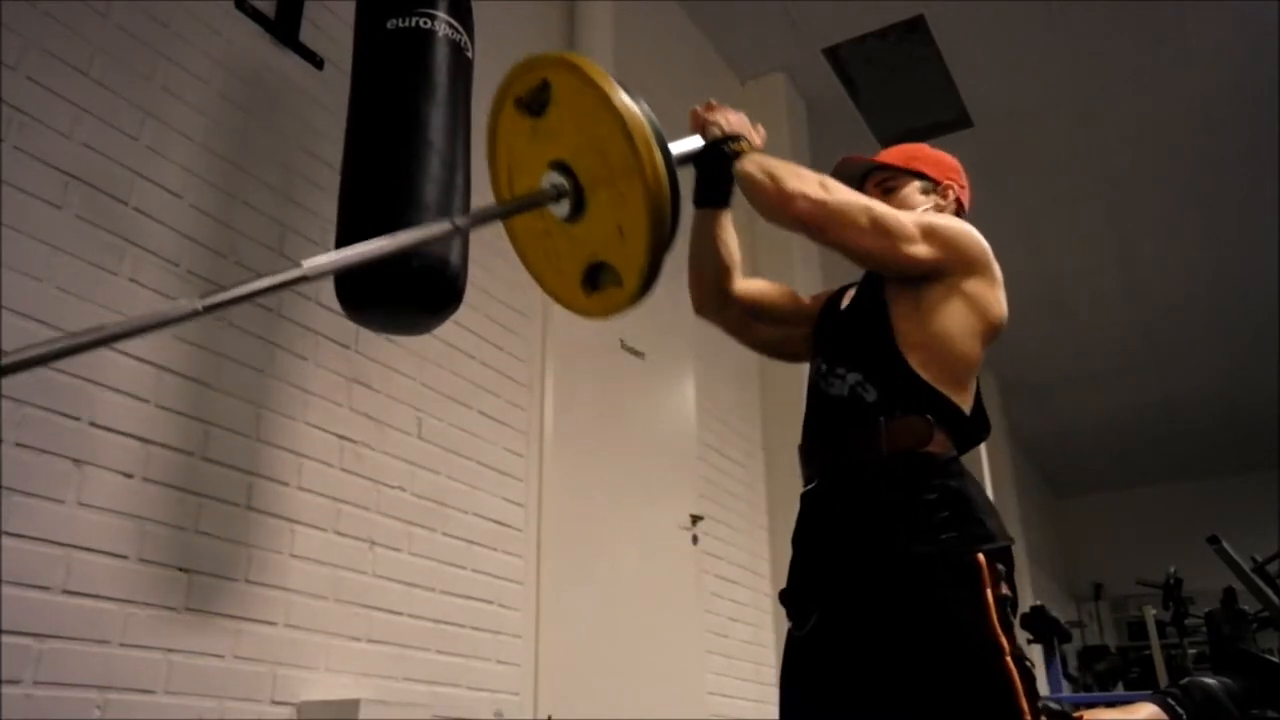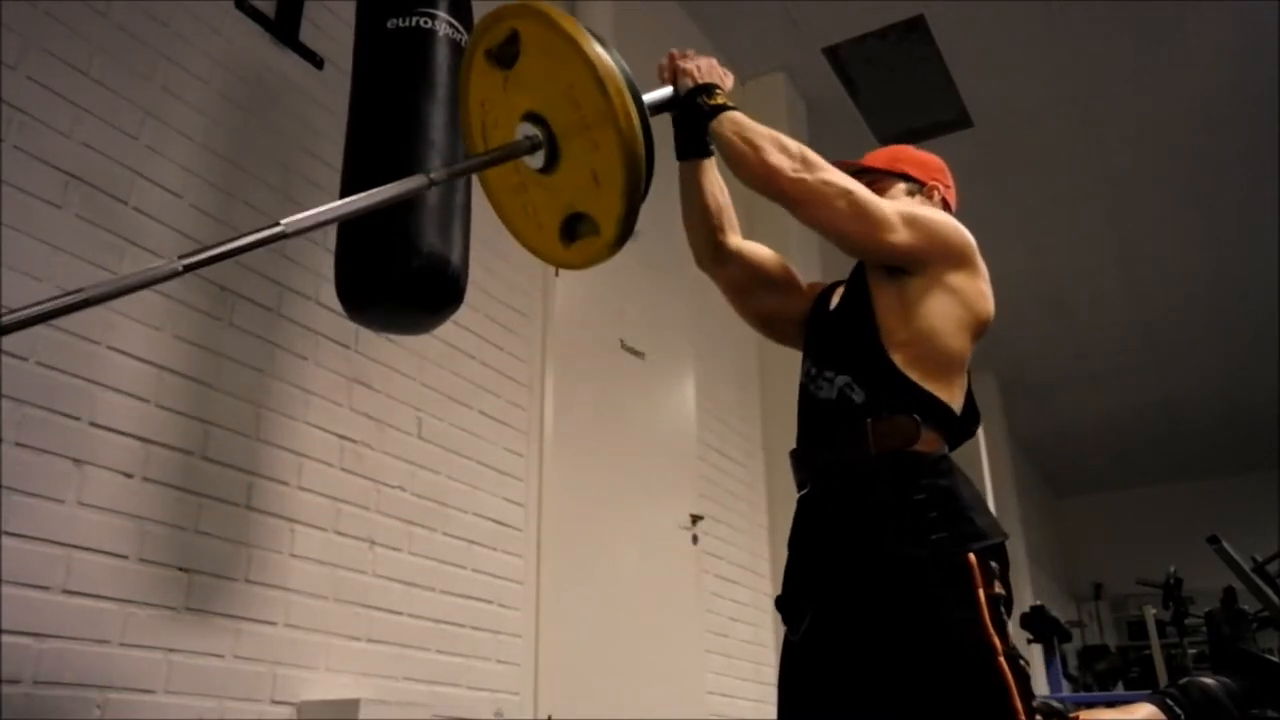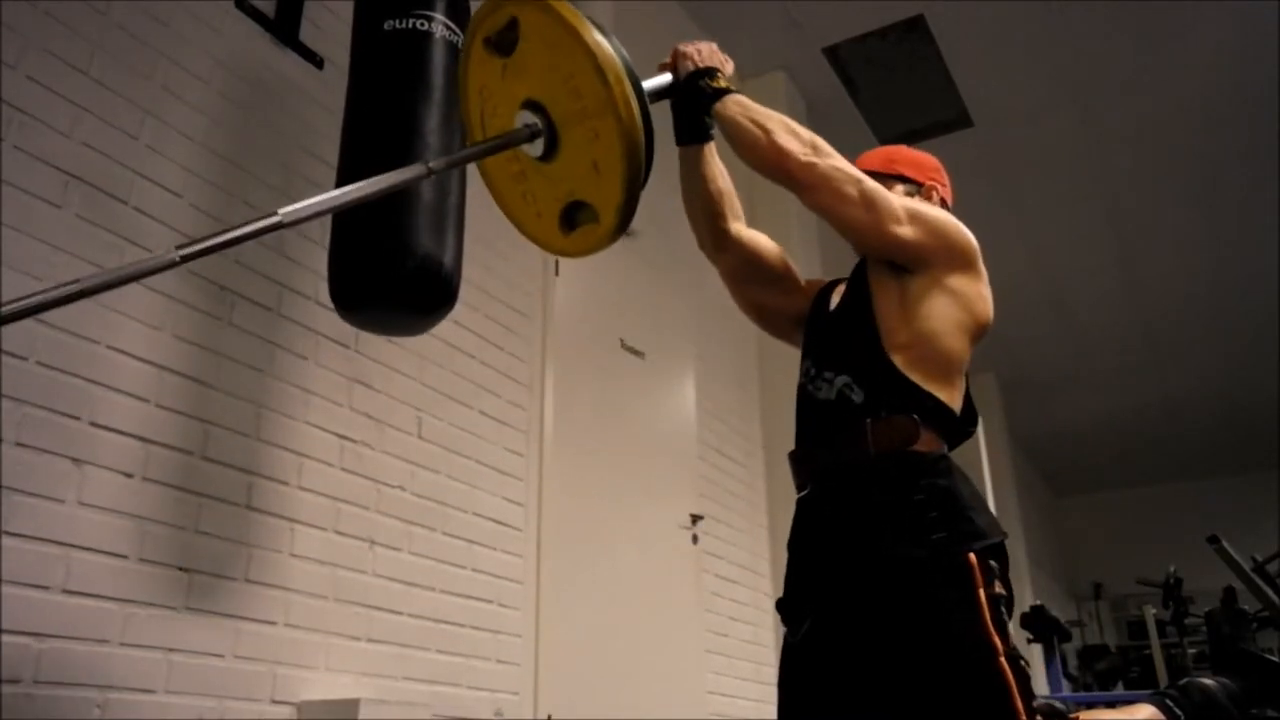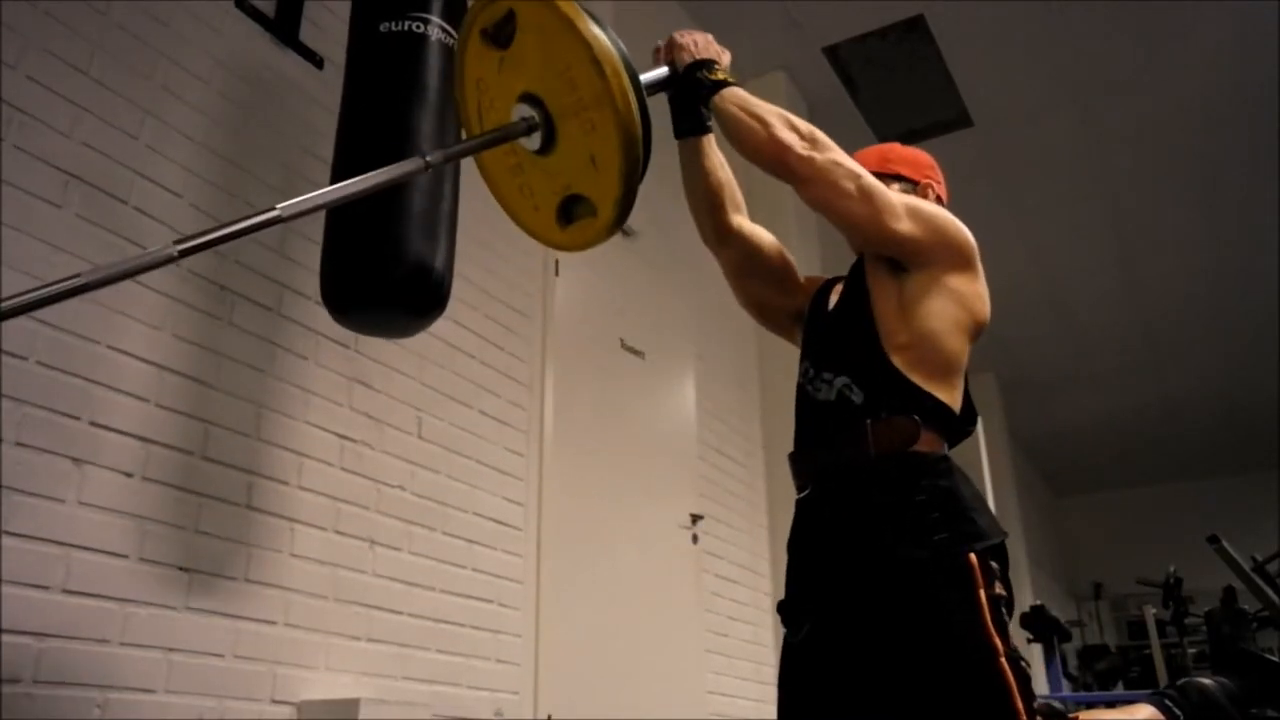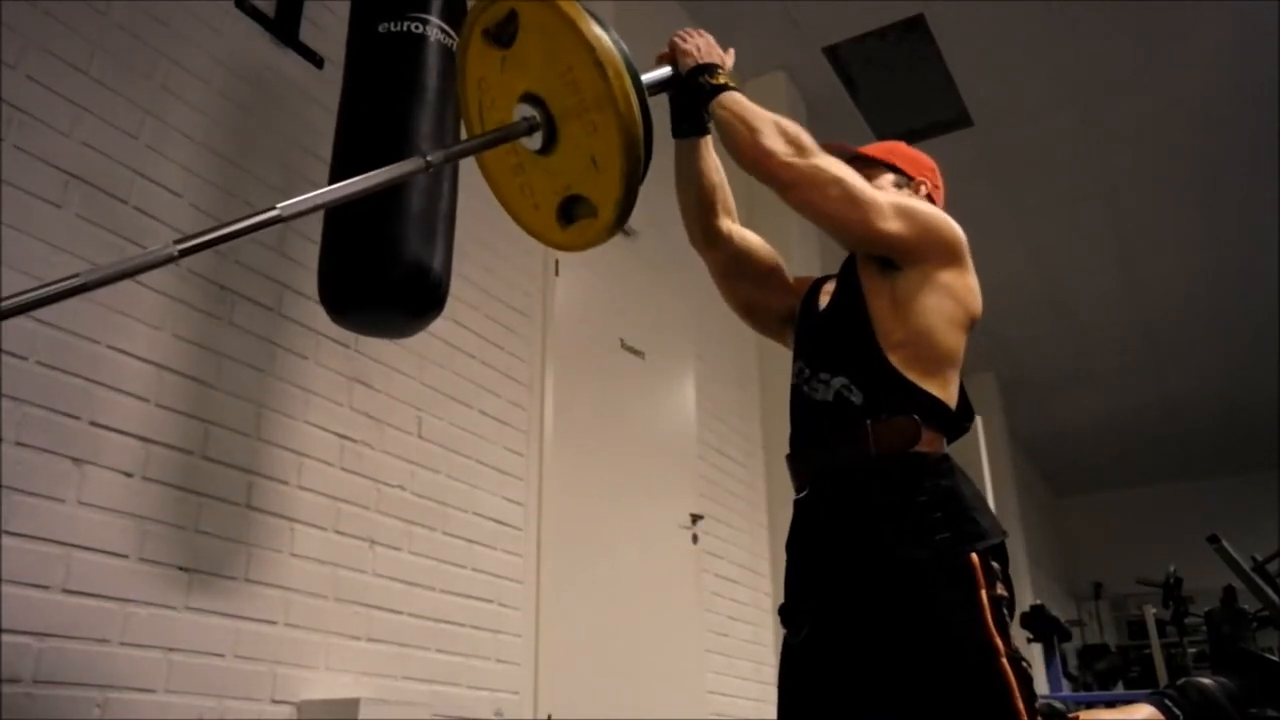
dt=0.3s
person 1, frame 1
left shoulder: (954, 252)
right shoulder: (840, 310)
left elbow: (817, 204)
right elbow: (720, 298)
left wrist: (739, 151)
right wrist: (712, 184)
left hip: (929, 532)
right hip: (832, 543)
person 1, frame 2
left shoulder: (941, 250)
right shoulder: (824, 308)
left elbow: (796, 176)
right elbow: (719, 251)
left wrist: (712, 107)
right wrist: (692, 138)
left hip: (920, 535)
right hip: (825, 542)
person 1, frame 3
left shoulder: (941, 249)
right shoulder: (822, 306)
left elbow: (803, 161)
right elbow: (723, 236)
left wrist: (714, 91)
right wrist: (692, 126)
left hip: (923, 534)
right hip: (825, 544)
person 1, frame 4
left shoulder: (939, 248)
right shoulder: (820, 305)
left elbow: (802, 155)
right elbow: (725, 227)
left wrist: (711, 82)
right wrist: (691, 118)
left hip: (923, 535)
right hip: (827, 546)
person 1, frame 5
left shoulder: (927, 242)
right shoulder: (812, 301)
left elbow: (787, 158)
right elbow: (714, 232)
left wrist: (713, 85)
right wrist: (689, 118)
left hip: (922, 537)
right hip: (825, 546)
